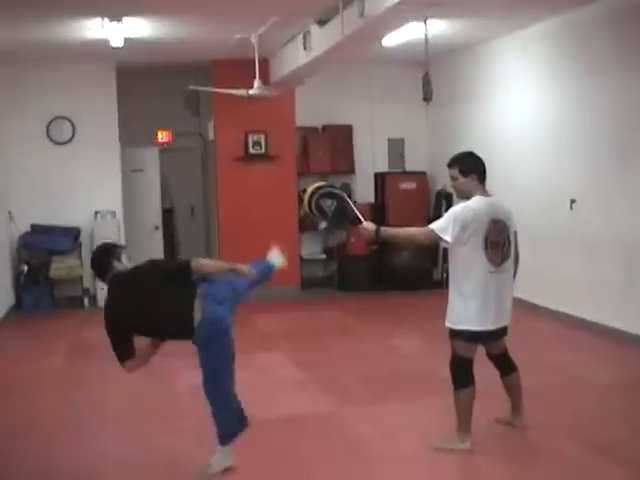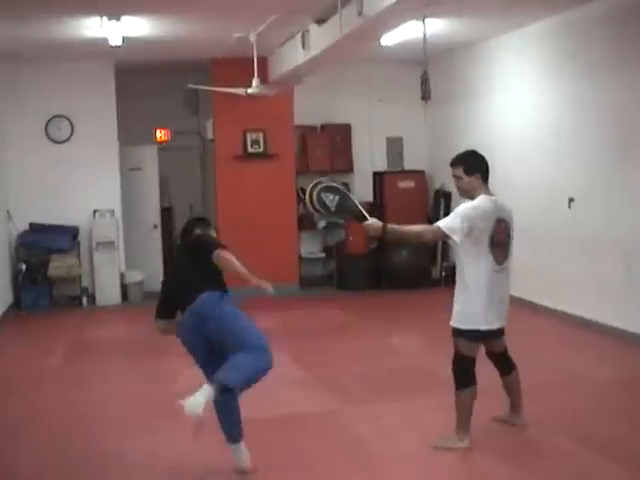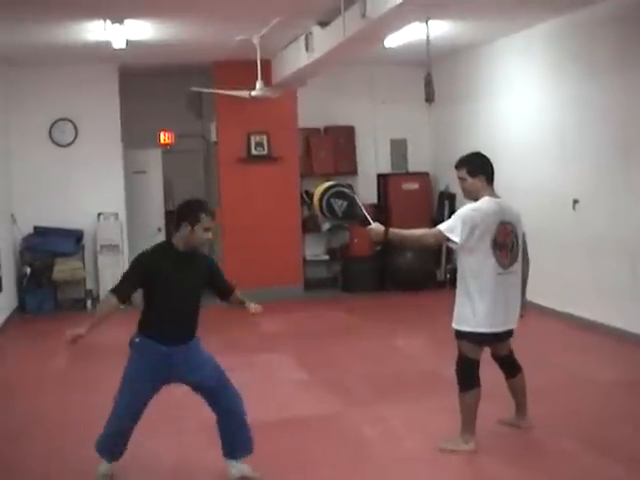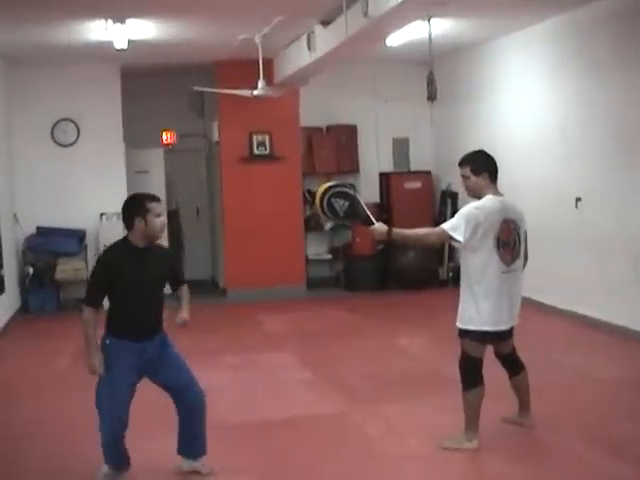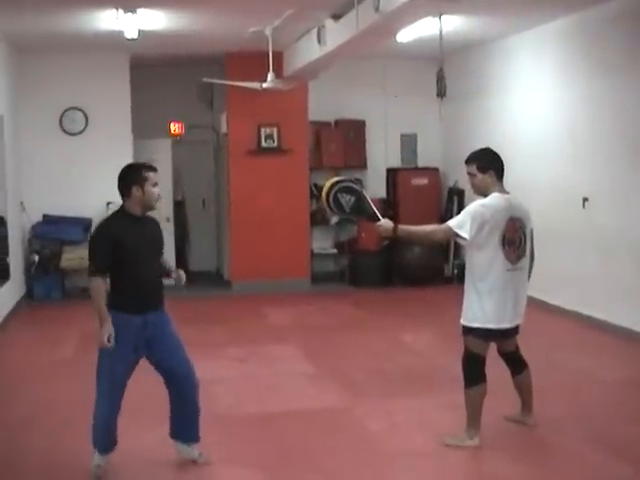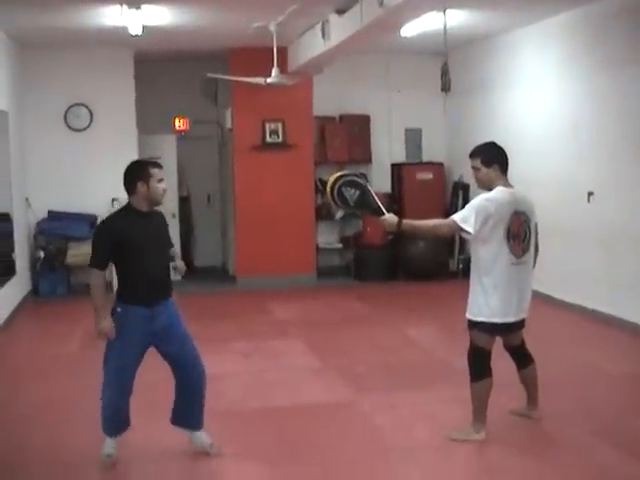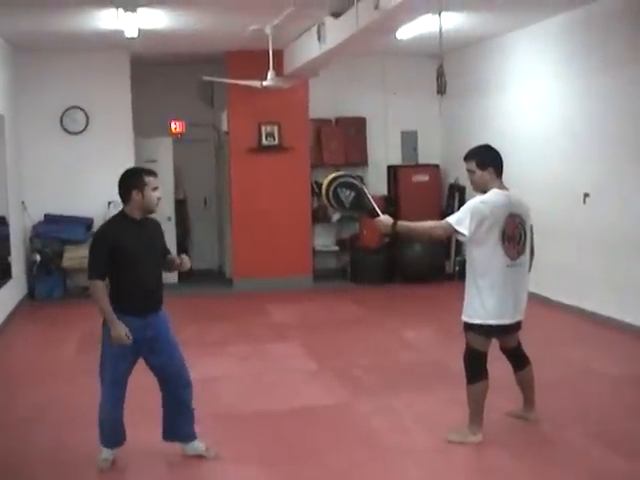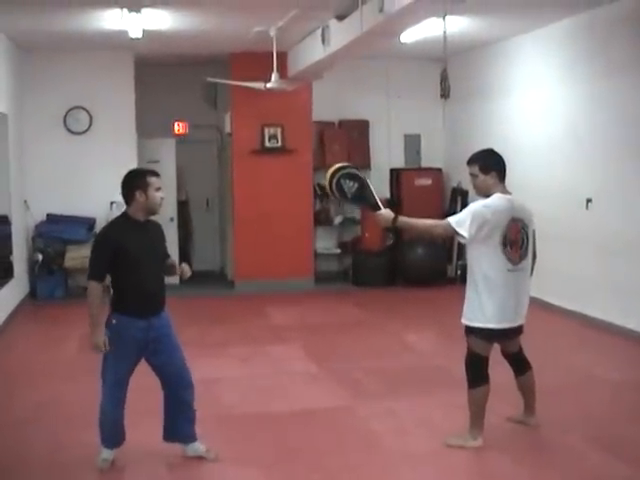
dt=0.5s
person 1, frame 1
left shoulder: (466, 212)
right shoulder: (504, 211)
left elbow: (423, 237)
right elbow: (514, 257)
left wrist: (378, 232)
left hip: (470, 308)
right hip: (496, 304)
left knee: (461, 368)
right knee: (501, 357)
left ankle: (463, 437)
right ankle: (517, 414)
person 1, frame 2
left shoulder: (472, 211)
right shoulder: (503, 209)
left elbow: (429, 234)
left wrist: (383, 229)
left hip: (475, 306)
right hip: (493, 302)
left knee: (463, 367)
right knee: (500, 356)
left ankle: (461, 436)
right ankle: (516, 413)
person 1, frame 3
left shoulder: (473, 213)
right shoulder: (512, 213)
left elbow: (431, 238)
right elbow: (523, 259)
left wrist: (386, 233)
right wrist: (521, 296)
left hip: (478, 308)
right hip: (504, 305)
left knee: (467, 369)
right knee: (506, 358)
left ankle: (466, 438)
right ankle: (522, 416)
person 1, frame 4
left shoulder: (477, 211)
right shoulder: (514, 211)
left elbow: (434, 237)
right elbow: (523, 257)
left wrist: (389, 233)
left hip: (481, 306)
right hip: (505, 303)
left knee: (470, 367)
right knee: (509, 357)
left ankle: (470, 437)
right ankle: (525, 414)
person 1, frame 5
left shoulder: (483, 209)
right shoulder: (520, 209)
left elbow: (440, 233)
right elbow: (529, 254)
left wrist: (395, 229)
left hip: (485, 304)
right hip: (510, 301)
left knee: (473, 364)
right knee: (511, 355)
left ankle: (471, 434)
right ankle: (527, 412)
person 1, frame 6
left shoulder: (488, 203)
right shoulder: (525, 202)
left elbow: (445, 228)
right elbow: (533, 248)
left wrist: (400, 224)
left hip: (491, 298)
right hip: (515, 295)
left knee: (479, 359)
right knee: (517, 349)
left ankle: (478, 428)
right ankle: (533, 406)
person 1, frame 7
left shoulder: (482, 205)
right shoulder: (520, 205)
left elbow: (440, 230)
right elbow: (528, 251)
left wrist: (394, 226)
left hip: (486, 301)
right hip: (512, 298)
left knee: (475, 361)
right knee: (514, 351)
left ankle: (474, 430)
right ankle: (530, 408)
person 1, frame 8
left shoulder: (485, 209)
right shoulder: (523, 210)
left elbow: (441, 229)
right elbow: (531, 255)
left wrist: (395, 220)
left hip: (488, 305)
right hip: (512, 302)
left knee: (476, 365)
right knee: (515, 355)
left ankle: (474, 435)
right ankle: (530, 413)
person 2, frame 1
left shoulder: (112, 315)
right shoulder: (150, 270)
left elbow: (130, 365)
right elbow: (197, 266)
left wrist: (154, 343)
right wrist: (237, 267)
left hip: (207, 327)
right hip: (211, 297)
left knee: (218, 388)
right knee: (232, 281)
left ankle: (224, 453)
right ankle: (271, 262)
person 2, frame 2
left shoulder: (172, 276)
right shoulder: (199, 242)
left elbow: (162, 325)
right elbow: (219, 254)
right wrist: (254, 281)
left hip: (191, 325)
right hip: (213, 308)
left knee: (221, 389)
right knee: (258, 354)
left ankle: (238, 451)
right ankle: (203, 396)
person 2, frame 3
left shoulder: (204, 264)
right shoulder: (151, 260)
left elbow: (227, 291)
right elbow: (117, 295)
left wrist: (246, 304)
right wrist: (88, 327)
left hip: (188, 349)
right hip: (150, 349)
left knee: (228, 401)
right knee: (126, 411)
person 2, frame 4
left shoulder: (163, 255)
right shoulder: (111, 259)
left elbow: (180, 284)
right elbow: (90, 307)
left wrist: (185, 309)
right wrist: (92, 351)
left hip: (157, 344)
right hip: (120, 347)
left knee: (192, 397)
right knee: (113, 417)
person 2, frame 5
left shoulder: (153, 226)
right shoulder: (108, 230)
right elbow: (97, 279)
left wrist: (172, 272)
right wrist: (104, 323)
left hip: (157, 318)
right hip: (123, 322)
left knee: (185, 380)
right knee: (109, 392)
left ankle: (186, 443)
right ankle: (101, 452)
person 2, frame 6
left shoulder: (159, 220)
right shoulder: (112, 226)
right elbow: (97, 272)
left wrist: (176, 260)
right wrist: (101, 315)
left hip: (165, 310)
right hip: (131, 314)
left knee: (192, 371)
right knee: (117, 380)
left ankle: (195, 431)
right ankle: (111, 437)
person 2, frame 7
left shoulder: (153, 227)
right shoulder: (108, 233)
right elbow: (96, 281)
left wrist: (178, 262)
right wrist: (113, 321)
left hip: (155, 319)
right hip: (124, 323)
left knee: (178, 381)
right knee: (113, 388)
left ankle: (188, 440)
right ankle: (109, 447)
person 2, frame 8
left shoulder: (155, 230)
right shoulder: (111, 235)
right elbow: (95, 283)
left wrist: (177, 268)
right wrist: (97, 327)
left hip: (159, 321)
right hip: (125, 324)
left knee: (180, 383)
right knee: (114, 389)
left ankle: (188, 441)
right ankle: (109, 447)
